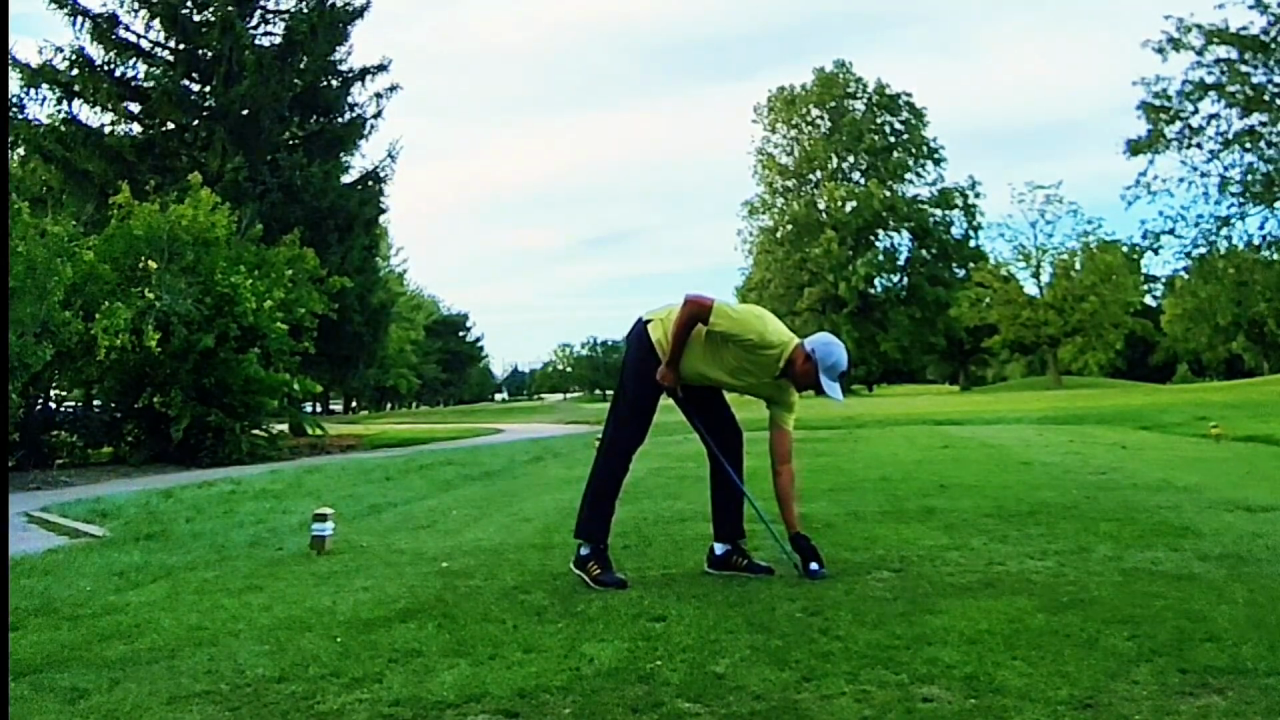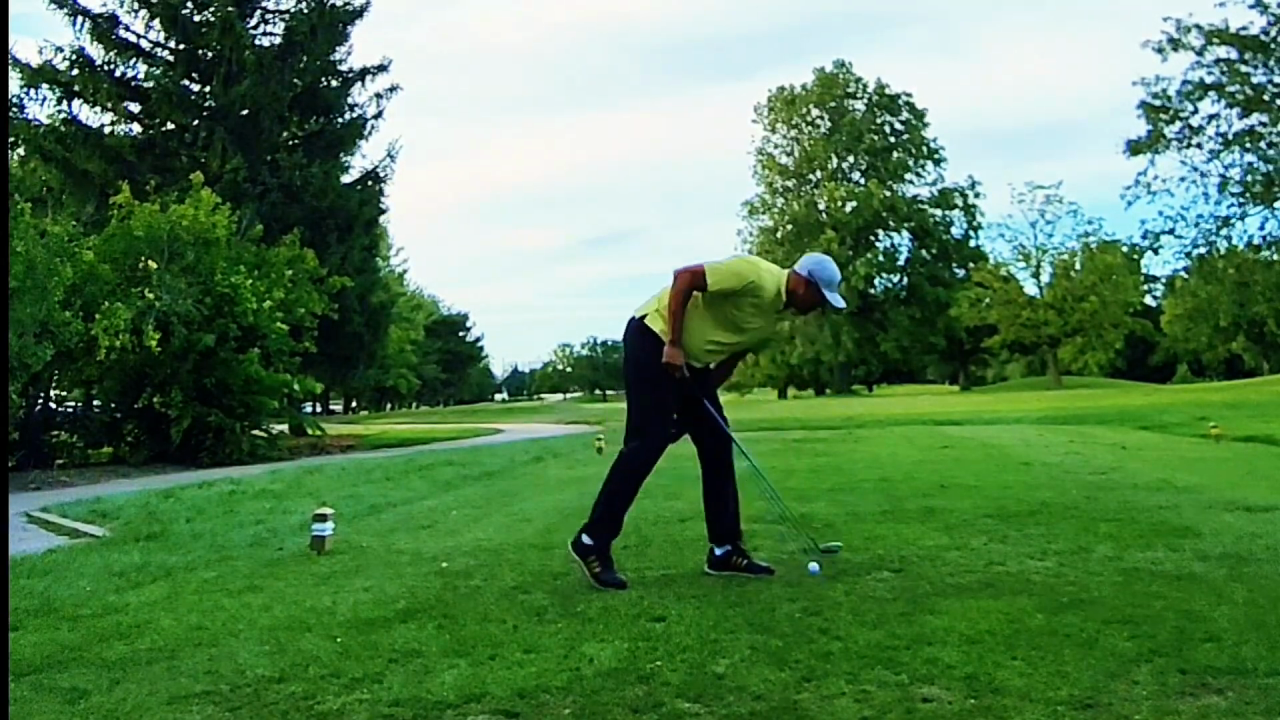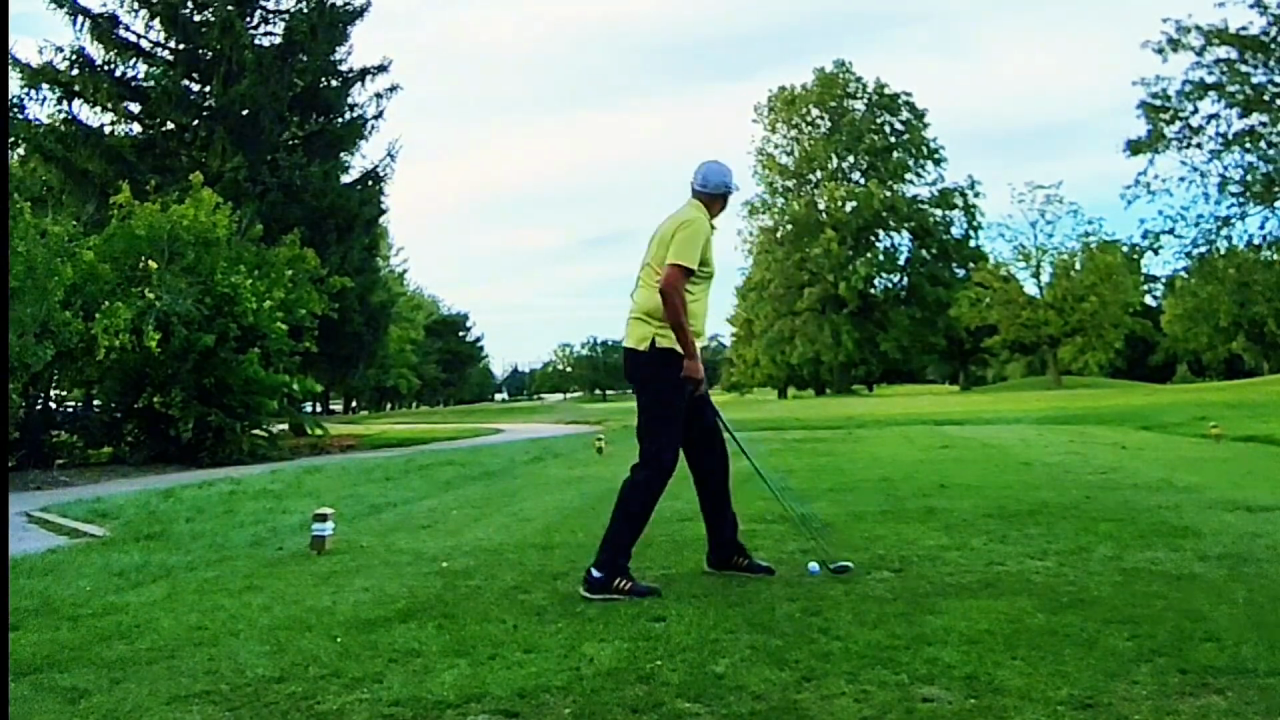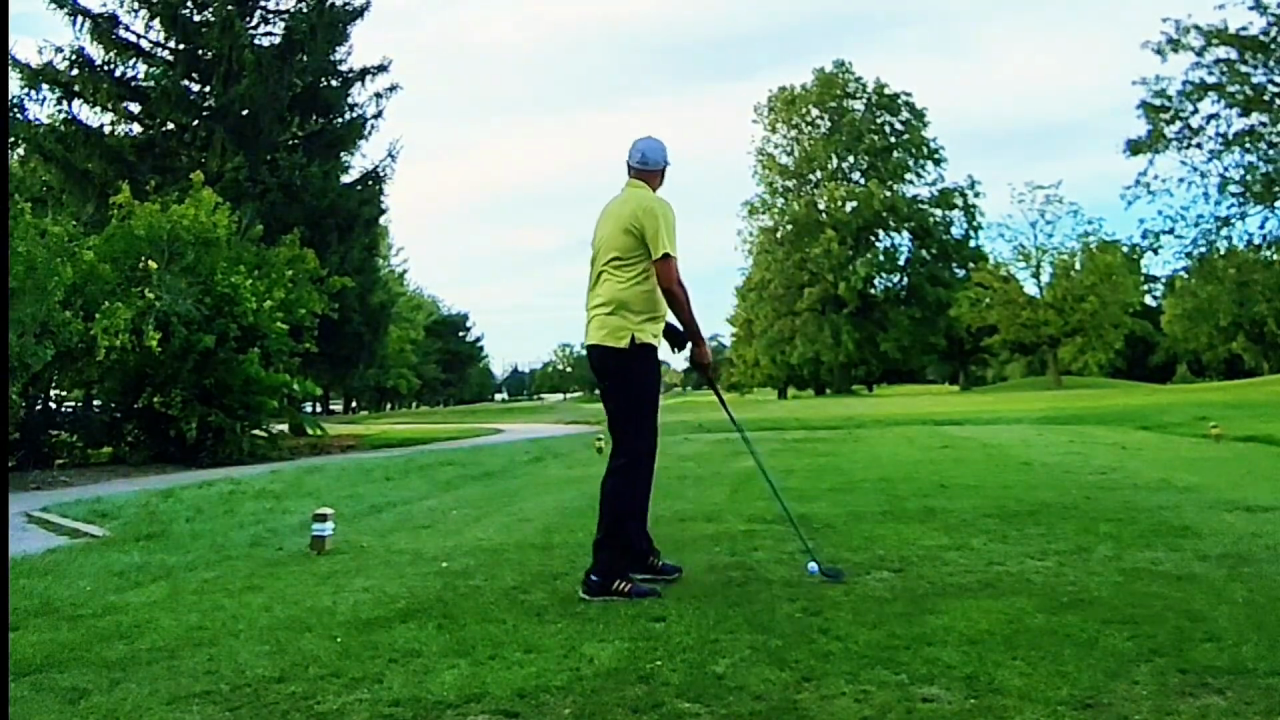
dt=0.4s
person 1, frame 1
left shoulder: (783, 388)
right shoulder: (761, 332)
left elbow: (782, 463)
right elbow: (691, 304)
left wrist: (794, 530)
right wrist: (670, 366)
right hip: (655, 342)
left knee: (728, 442)
right knee: (621, 445)
left ankle: (725, 548)
right ankle: (590, 550)
person 1, frame 2
left shoulder: (779, 318)
right shoulder: (755, 275)
left elbow: (732, 357)
right elbow: (683, 276)
left wrist: (699, 401)
right wrist: (675, 347)
left hip: (692, 362)
right hip: (653, 332)
left knee: (717, 443)
right knee: (647, 443)
left ankle: (725, 549)
right ankle: (592, 541)
person 1, frame 3
left shoulder: (683, 219)
right shoulder: (694, 224)
right elbow: (670, 287)
right wrist: (691, 357)
left hip: (659, 350)
right hip: (661, 350)
left knee: (710, 452)
right knee: (658, 459)
left ankle: (725, 551)
right ankle: (606, 571)
person 1, frame 4
left shoulder: (611, 209)
right shoulder: (655, 208)
right elbow: (670, 284)
left wrist: (664, 326)
right wrist: (698, 340)
left hip: (603, 339)
right hip: (628, 343)
left knee: (633, 451)
right knee: (632, 456)
left ankle: (635, 553)
right ankle: (604, 572)
